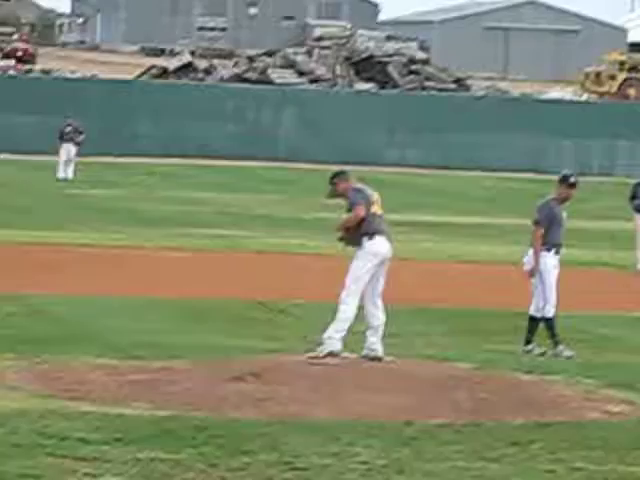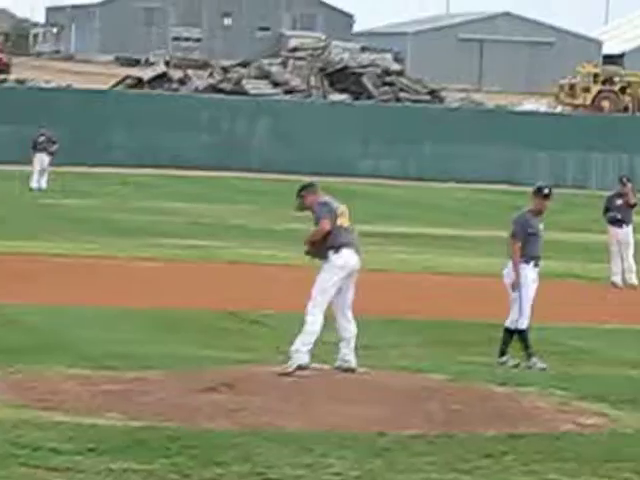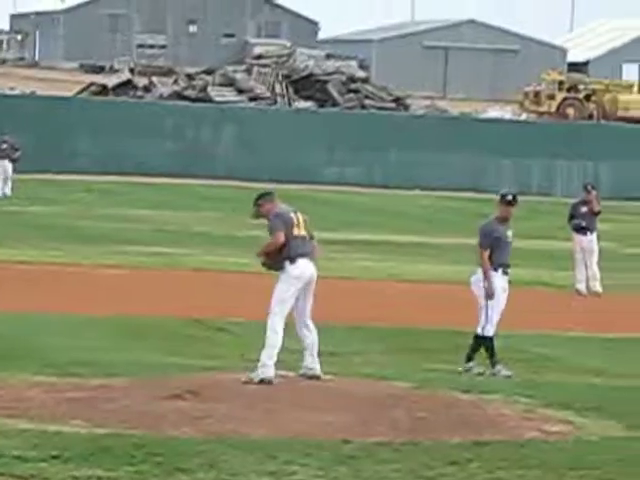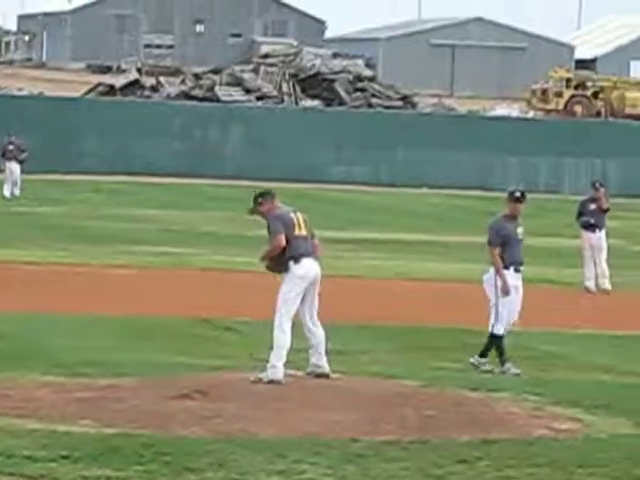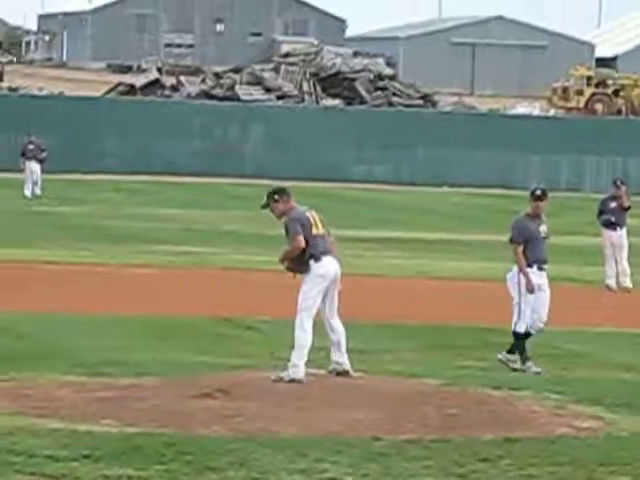
dt=0.1s
person 1, frame 1
left shoulder: (354, 191)
right shoulder: (371, 193)
left elbow: (359, 214)
left wrist: (342, 226)
right wrist: (349, 231)
left hip: (370, 246)
right hip: (384, 245)
left knee: (349, 295)
right knee: (374, 299)
left ankle: (332, 343)
right ankle: (374, 348)
person 1, frame 2
left shoulder: (321, 204)
right shoulder: (339, 206)
left elbow: (324, 227)
left wrist: (308, 240)
left hip: (337, 259)
right hip: (353, 257)
left knee: (315, 308)
right knee: (344, 312)
left ankle: (300, 356)
right ankle: (347, 360)
person 1, frame 3
left shoulder: (276, 215)
right shoulder: (297, 215)
left elbow: (278, 240)
right elbow: (313, 246)
left wrist: (262, 252)
left hip: (293, 269)
right hip: (309, 267)
left knee: (275, 319)
right knee: (304, 320)
left ankle: (266, 370)
right ankle: (312, 368)
person 1, frame 4
left shoulder: (275, 216)
right shoulder: (296, 214)
left elbow: (280, 243)
right elbow: (315, 244)
left wrist: (265, 256)
left hip: (298, 269)
right hip: (313, 267)
left knee: (282, 320)
right knee: (311, 319)
left ankle: (275, 372)
right ankle: (320, 366)
person 1, frame 5
left shoulder: (292, 217)
right shoulder: (309, 212)
left elbow: (299, 244)
right elbow: (331, 241)
left wrist: (283, 257)
left hip: (318, 268)
right hip: (332, 264)
left knee: (304, 319)
right knee: (331, 317)
left ankle: (296, 371)
right ankle: (341, 364)
person 2, frame 1
left shoulder: (560, 206)
right shoulder: (547, 206)
right elbow: (536, 235)
left wrist: (554, 260)
right wrist: (535, 262)
left hip: (553, 257)
right hip: (543, 257)
left knee: (540, 302)
right knee: (548, 302)
left ankle: (529, 343)
right ankle: (556, 344)
person 2, frame 2
left shoulder: (537, 219)
right shoulder: (523, 219)
right elbow: (514, 248)
left wrist: (532, 273)
right wrist: (516, 275)
left hip: (532, 270)
right hip: (522, 270)
left knee: (517, 315)
right knee: (522, 315)
left ankle: (503, 355)
right ankle: (530, 357)
person 2, frame 3
left shoulder: (507, 225)
right shoulder: (489, 227)
right elbow: (484, 257)
left wrist: (502, 279)
right wrist: (489, 284)
left hip: (503, 277)
right hip: (490, 277)
left knee: (489, 323)
right knee: (489, 322)
left ankle: (469, 362)
right ankle: (494, 364)
person 2, frame 4
left shoulder: (518, 222)
right shoulder: (498, 224)
right elbow: (494, 255)
left wrist: (514, 276)
right wrist: (503, 280)
left hip: (516, 275)
right hip: (502, 275)
left knee: (509, 321)
right knee: (499, 320)
left ankle: (481, 357)
right ankle: (503, 362)
person 2, frame 5
left shoulder: (543, 220)
right shoulder: (520, 223)
right elbow: (517, 253)
left wrist: (544, 274)
right wrist: (527, 277)
left hip: (540, 273)
right hip: (525, 273)
left knee: (540, 319)
right knee: (521, 318)
left ankle: (510, 353)
right ankle: (523, 360)
